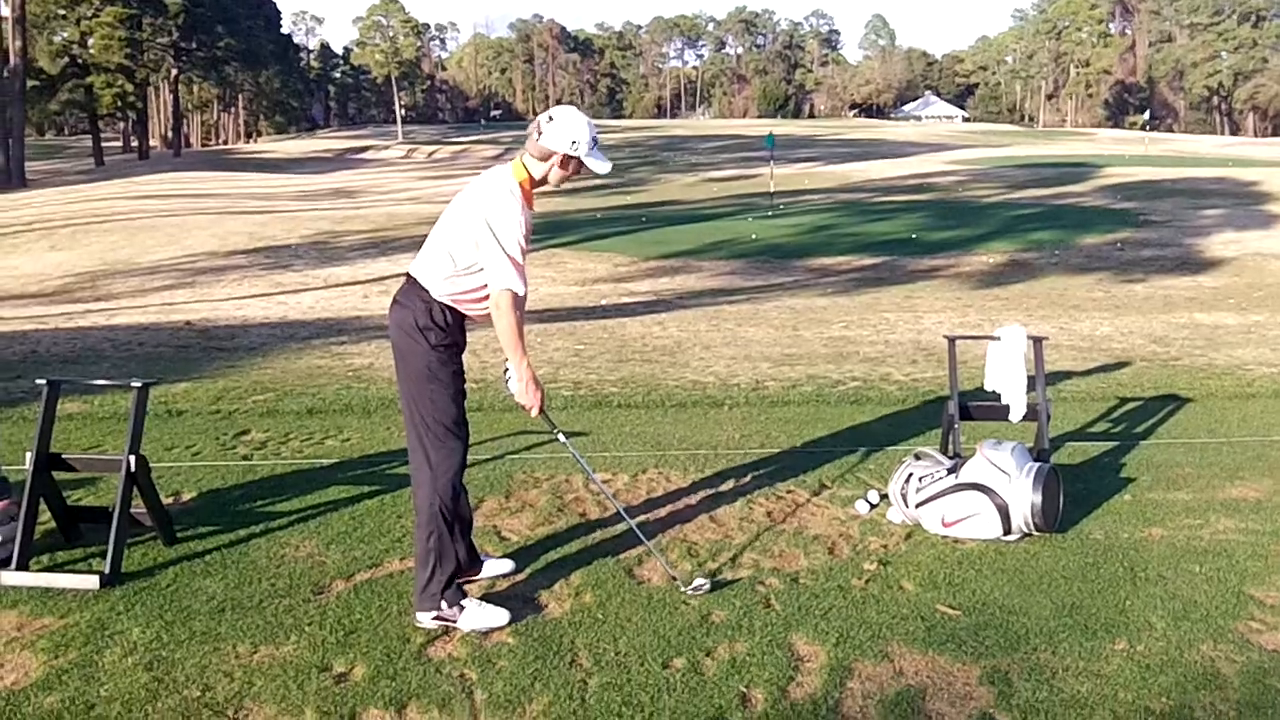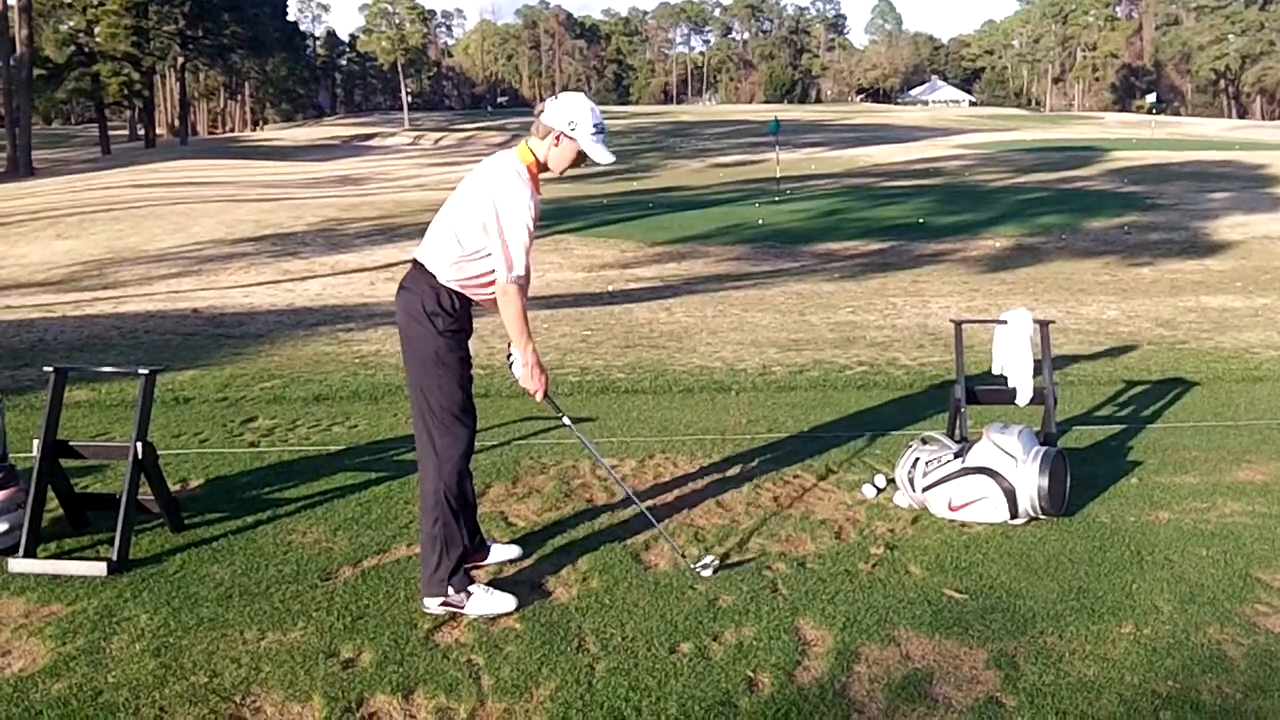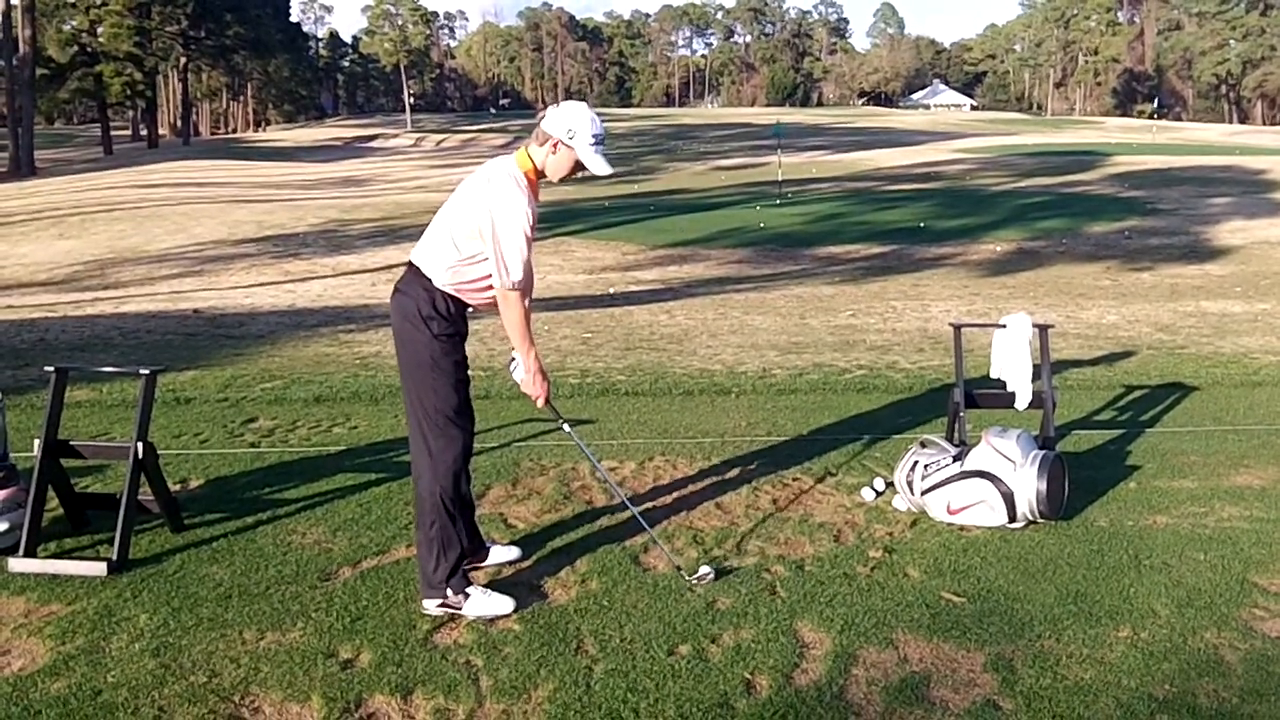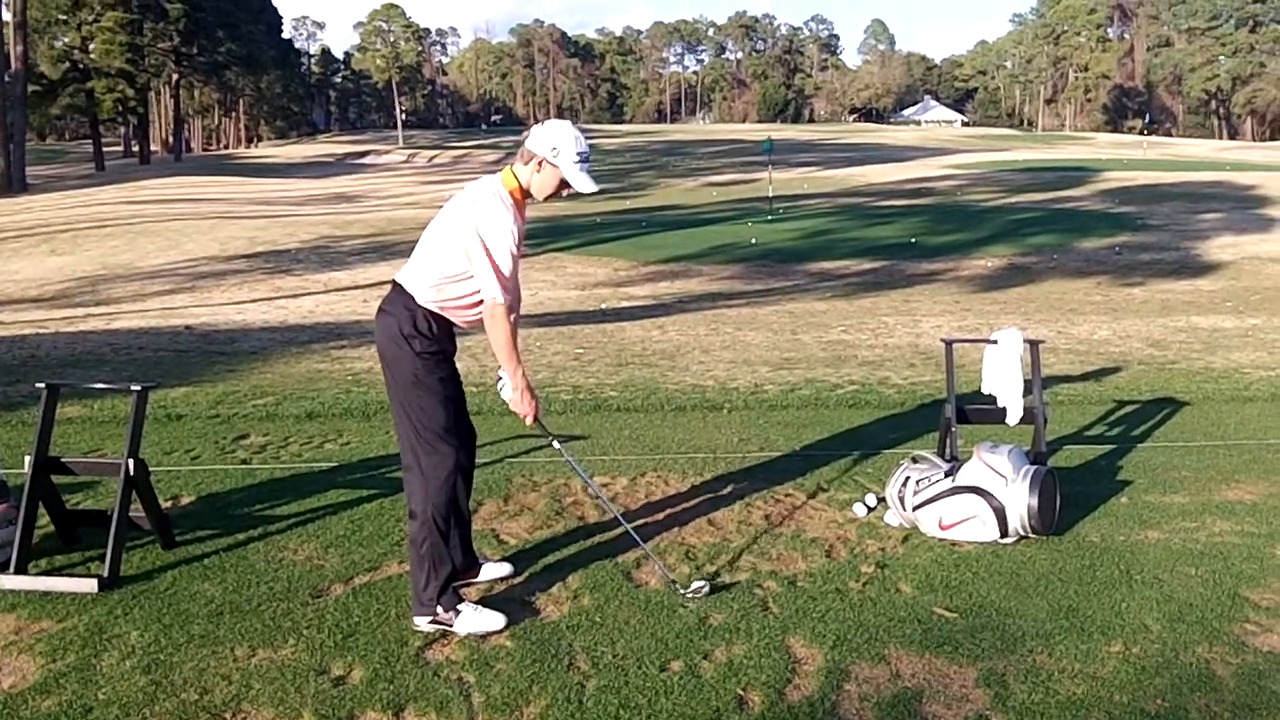
dt=1s
person 1, frame 1
left shoulder: (505, 183)
right shoulder: (507, 203)
left elbow: (506, 289)
right elbow: (503, 299)
left wrist: (518, 361)
right wrist: (524, 373)
left hip: (432, 316)
right hip: (427, 321)
left knee: (449, 446)
right knee: (440, 454)
left ankle: (459, 557)
right ankle: (438, 598)
person 1, frame 2
left shoulder: (509, 167)
right shoulder: (517, 189)
left elbow: (513, 274)
right elbow: (508, 285)
left wrist: (520, 346)
right wrist: (529, 358)
left hip: (438, 303)
right hip: (433, 307)
left knee: (458, 430)
right knee: (446, 441)
left ankle: (466, 542)
right ankle: (446, 584)
person 1, frame 3
left shoulder: (515, 177)
right shoulder: (512, 195)
left elbow: (518, 278)
right elbow: (510, 291)
left wrist: (525, 352)
right wrist: (531, 363)
left hip: (438, 307)
right hip: (427, 310)
left knee: (457, 432)
right knee: (442, 443)
left ankle: (465, 544)
right ankle: (443, 585)
person 1, frame 4
left shoulder: (501, 198)
right shoulder: (496, 212)
left elbow: (503, 299)
right elbow: (496, 309)
left wrist: (513, 372)
right wrist: (519, 382)
left hip: (425, 327)
right hip: (411, 330)
left knee: (459, 445)
right knee: (435, 459)
left ankle: (457, 560)
right ankle: (434, 602)
